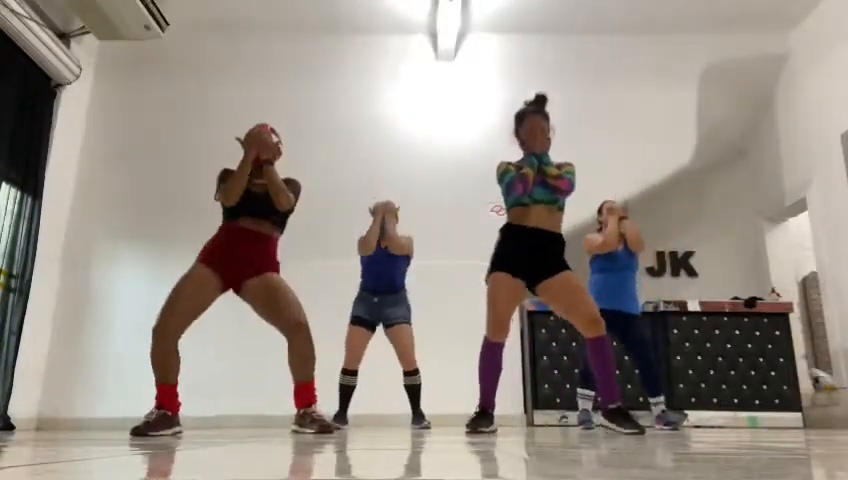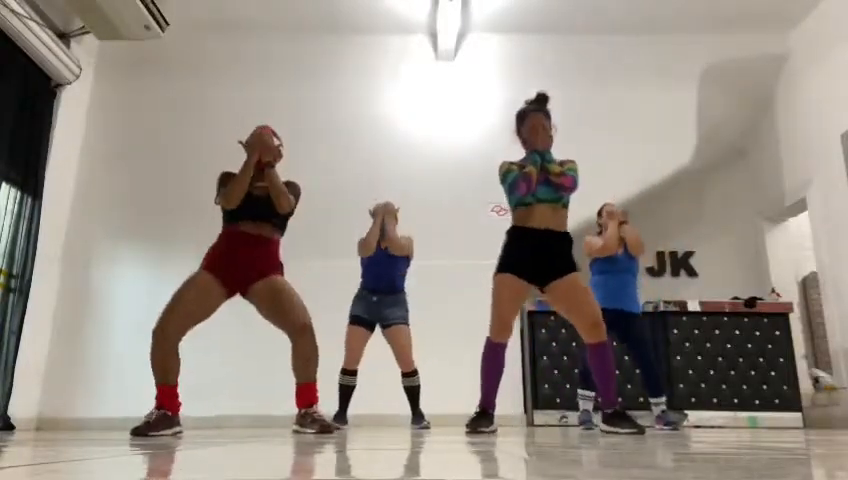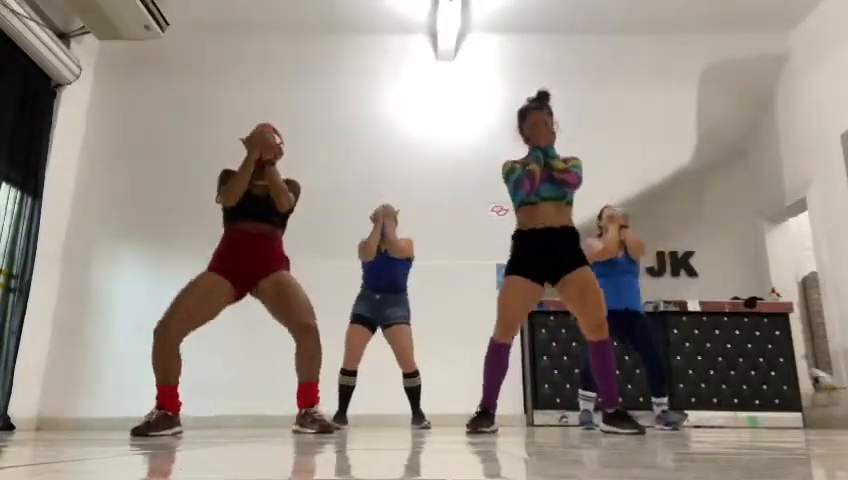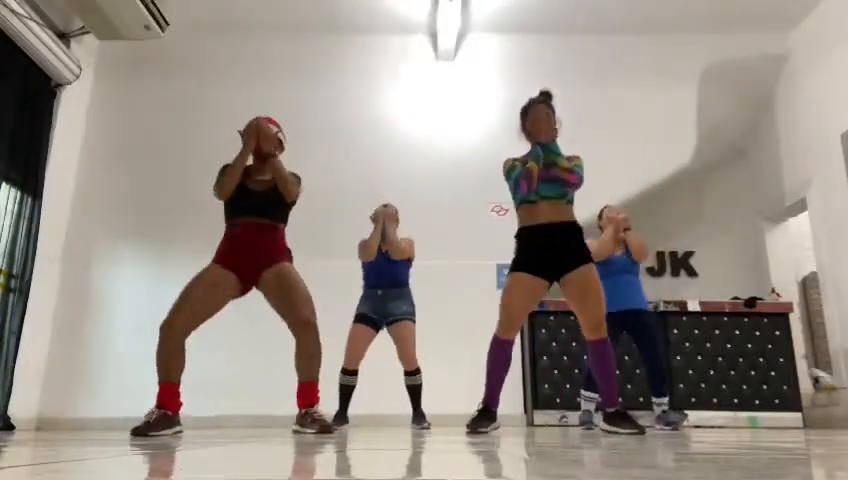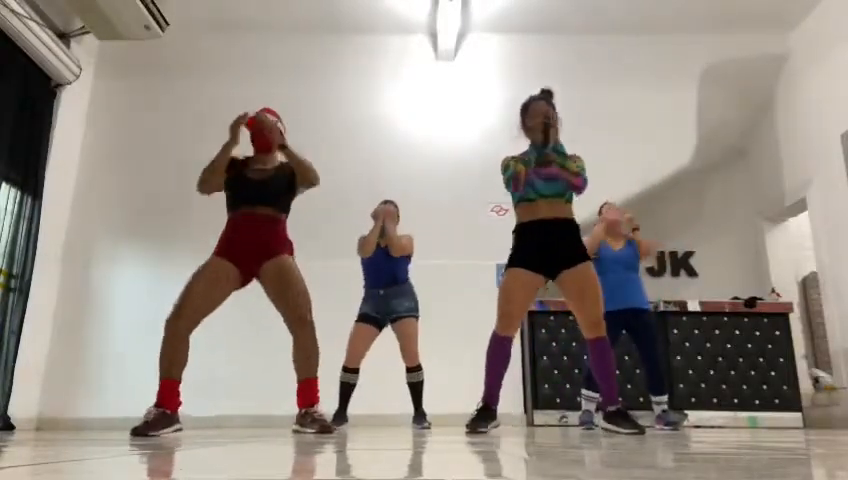
dt=0.1s
person 1, frame 1
left shoulder: (564, 168)
right shoulder: (507, 168)
left elbow: (564, 187)
right elbow: (518, 188)
left wrist: (543, 156)
right wrist: (530, 156)
left hip: (550, 254)
right hip: (512, 248)
left knee: (594, 323)
right knee: (496, 330)
left ankle: (612, 407)
right ankle: (485, 411)
person 1, frame 2
left shoulder: (566, 165)
right shoulder: (510, 168)
left elbow: (568, 184)
right elbow: (523, 186)
left wrist: (546, 153)
right wrist: (534, 153)
left hip: (558, 252)
right hip: (519, 249)
left knee: (595, 327)
right knee: (499, 330)
left ankle: (611, 411)
right ankle: (486, 411)
person 1, frame 3
left shoulder: (570, 162)
right shoulder: (513, 167)
left elbow: (572, 181)
right elbow: (526, 184)
left wrist: (549, 149)
right wrist: (536, 150)
left hip: (567, 249)
right hip: (528, 249)
left knee: (598, 325)
right knee: (504, 330)
left ankle: (612, 411)
right ankle: (486, 410)
person 1, frame 4
left shoulder: (570, 160)
right shoulder: (514, 164)
left elbow: (575, 181)
right elbow: (525, 183)
left wrist: (552, 146)
right wrist: (538, 147)
left hip: (571, 244)
right hip: (532, 247)
left knee: (596, 325)
right knee: (507, 327)
left ankle: (612, 410)
right ankle: (488, 408)
person 1, frame 5
left shoulder: (571, 160)
right shoulder: (512, 161)
left elbow: (580, 184)
right elbow: (515, 184)
left wrist: (555, 145)
right wrist: (535, 146)
left hip: (568, 242)
right hip: (528, 243)
left knee: (595, 323)
right knee: (505, 324)
left ankle: (612, 409)
right ankle: (488, 407)
person 2, frame 1
left shoulder: (289, 186)
right shoulder: (230, 176)
left elbow: (283, 203)
right elbow: (228, 198)
left wrist: (266, 161)
right wrist: (249, 155)
left hip: (260, 263)
right hip: (218, 256)
left knee: (299, 326)
right knee: (164, 329)
left ankle: (306, 410)
right ankle: (166, 411)
person 2, frame 2
left shoulder: (290, 188)
right shoulder: (230, 178)
left elbow: (283, 207)
right elbow: (229, 201)
left wrist: (268, 164)
right wrist: (251, 158)
left hip: (264, 266)
right hip: (221, 261)
left knee: (303, 327)
right knee: (164, 331)
left ankle: (307, 410)
right ankle: (167, 411)
person 2, frame 3
left shoulder: (289, 186)
right shoulder: (231, 176)
left elbow: (283, 205)
right elbow: (228, 199)
left wrist: (269, 162)
right wrist: (251, 156)
left hip: (270, 264)
right hip: (227, 261)
left knee: (308, 327)
right knee: (165, 330)
left ankle: (308, 410)
right ankle: (167, 411)
person 2, frame 4
left shoulder: (289, 178)
right shoulder: (233, 171)
left elbow: (291, 194)
right elbow: (221, 191)
left wrist: (271, 154)
right wrist: (245, 148)
left hip: (273, 256)
right hip: (231, 256)
left knee: (307, 324)
right knee: (171, 326)
left ankle: (308, 409)
right ankle: (166, 410)
person 2, frame 5
left shoulder: (289, 170)
right shoulder: (234, 165)
left elbow: (312, 179)
right elbow: (204, 186)
left wrist: (282, 145)
right wrist: (231, 141)
left hip: (274, 248)
right hip: (231, 248)
left knee: (303, 321)
right knee: (176, 322)
left ankle: (308, 409)
right ankle: (166, 408)
person 3, frame 1
left shoulder: (406, 242)
right shoulder: (365, 242)
left elbow: (394, 245)
right elbow: (367, 248)
left wrist: (389, 216)
right wrist: (377, 217)
left hip: (395, 303)
right hip: (366, 302)
left knee: (408, 360)
right knee: (351, 360)
left ankle: (417, 413)
right ankle: (341, 413)
person 3, frame 2
left shoulder: (406, 242)
right shoulder: (364, 242)
left elbow: (394, 246)
right elbow: (368, 250)
left wrist: (388, 217)
right wrist: (377, 219)
left hip: (394, 304)
right hip: (364, 303)
left knee: (406, 361)
right knee: (350, 360)
left ankle: (417, 414)
right ankle: (341, 413)
person 3, frame 3
left shoulder: (406, 244)
right shoulder: (365, 245)
left elbow: (394, 250)
right elbow: (368, 255)
left wrist: (388, 221)
right wrist: (377, 223)
left hip: (395, 304)
right hip: (366, 303)
left knee: (407, 362)
right knee: (350, 360)
left ankle: (417, 414)
right ankle: (341, 413)
person 3, frame 4
left shoulder: (406, 244)
right shoulder: (365, 244)
left elbow: (395, 253)
right elbow: (368, 255)
left wrist: (389, 223)
right wrist: (378, 224)
left hip: (399, 301)
right hip: (369, 303)
left knee: (409, 359)
right knee: (350, 359)
left ankle: (418, 413)
right ankle: (341, 413)
person 3, frame 5
left shoulder: (405, 240)
right shoulder: (365, 240)
left elbow: (395, 250)
right elbow: (366, 251)
left wrist: (389, 221)
right wrist: (378, 221)
left hip: (401, 298)
right hip: (372, 301)
left knee: (411, 357)
right knee: (352, 357)
left ankle: (419, 413)
right ankle: (341, 412)
person 4, frame 1
left shoulder: (629, 239)
right shoulder: (593, 239)
left elbow: (638, 244)
right elbow: (608, 244)
left wrist: (624, 218)
right wrist: (612, 218)
left hip: (628, 311)
right hip: (599, 308)
left knee: (646, 360)
left ankle: (660, 412)
right ankle: (584, 411)
person 4, frame 2
left shoulder: (628, 240)
right shoulder: (592, 242)
left elbow: (636, 249)
right elbow: (608, 249)
left wrist: (624, 222)
right wrist: (612, 223)
left hip: (629, 312)
right hip: (598, 309)
left knee: (647, 360)
left ankle: (660, 412)
right ankle: (585, 411)
person 4, frame 3
left shoulder: (629, 243)
right shoulder: (593, 244)
left elbow: (636, 252)
right elbow: (608, 252)
left wrist: (625, 226)
right wrist: (612, 226)
left hip: (633, 312)
right hip: (603, 311)
left knee: (654, 360)
left ankle: (662, 412)
right ankle: (586, 412)
person 4, frame 4
left shoulder: (631, 243)
right shoulder: (595, 244)
left elbow: (640, 255)
right elbow: (601, 253)
left wrist: (626, 228)
right wrist: (609, 227)
left hip: (638, 311)
right hip: (608, 312)
left knee: (655, 361)
left ankle: (662, 412)
right ankle: (586, 412)
person 4, frame 5
left shoulder: (633, 240)
right shoulder: (595, 240)
left elbow: (648, 251)
right elbow: (587, 249)
left wrist: (633, 227)
right wrist: (603, 223)
left hip: (638, 309)
right hip: (607, 311)
left knee: (653, 360)
left ankle: (662, 412)
right ankle: (587, 412)
